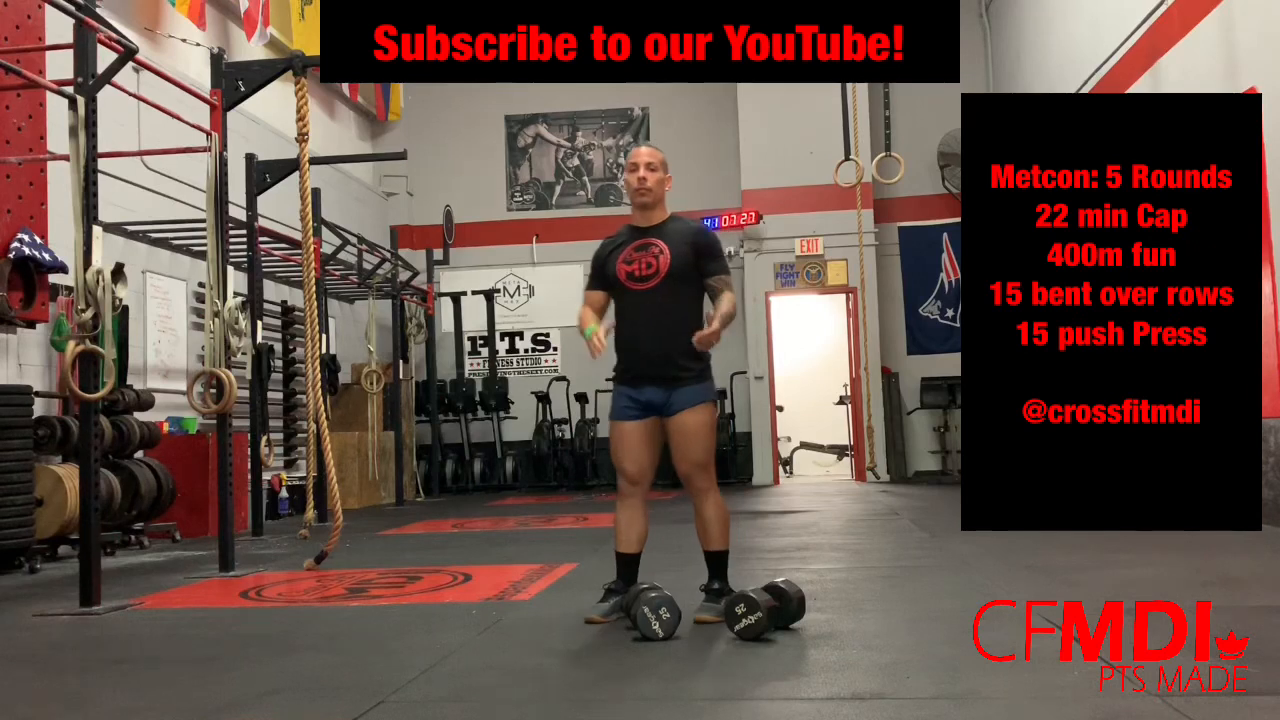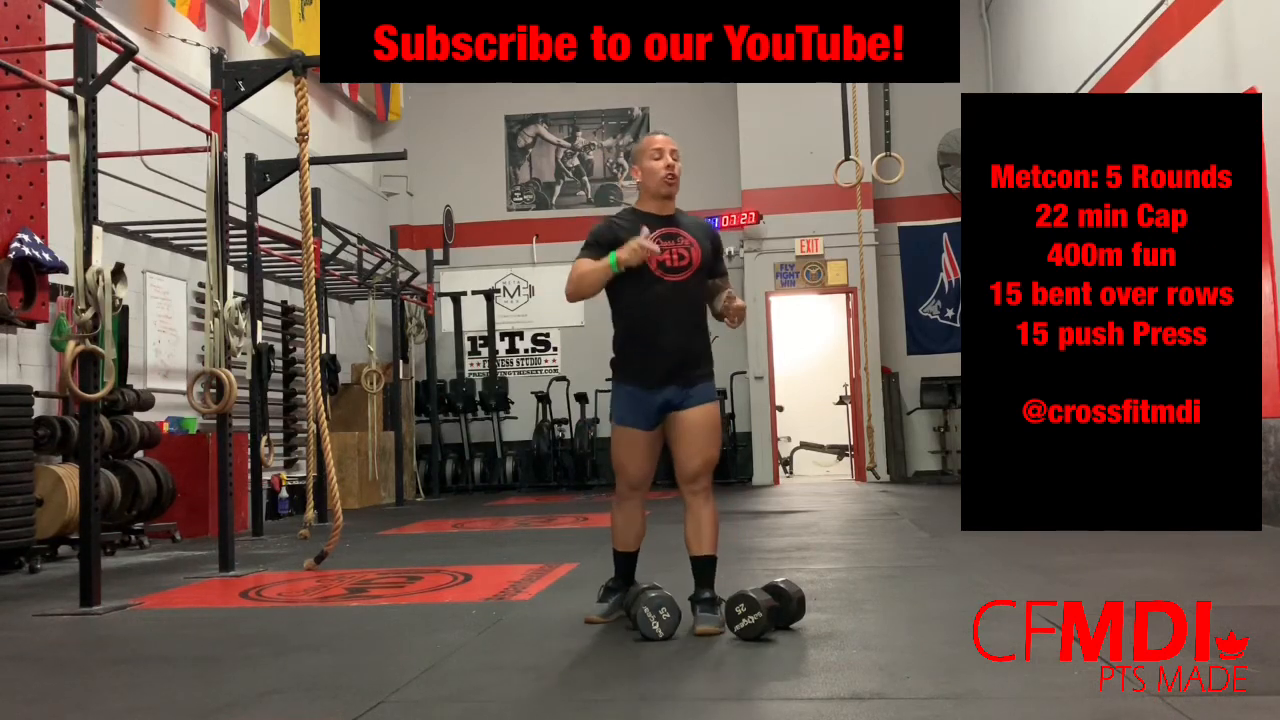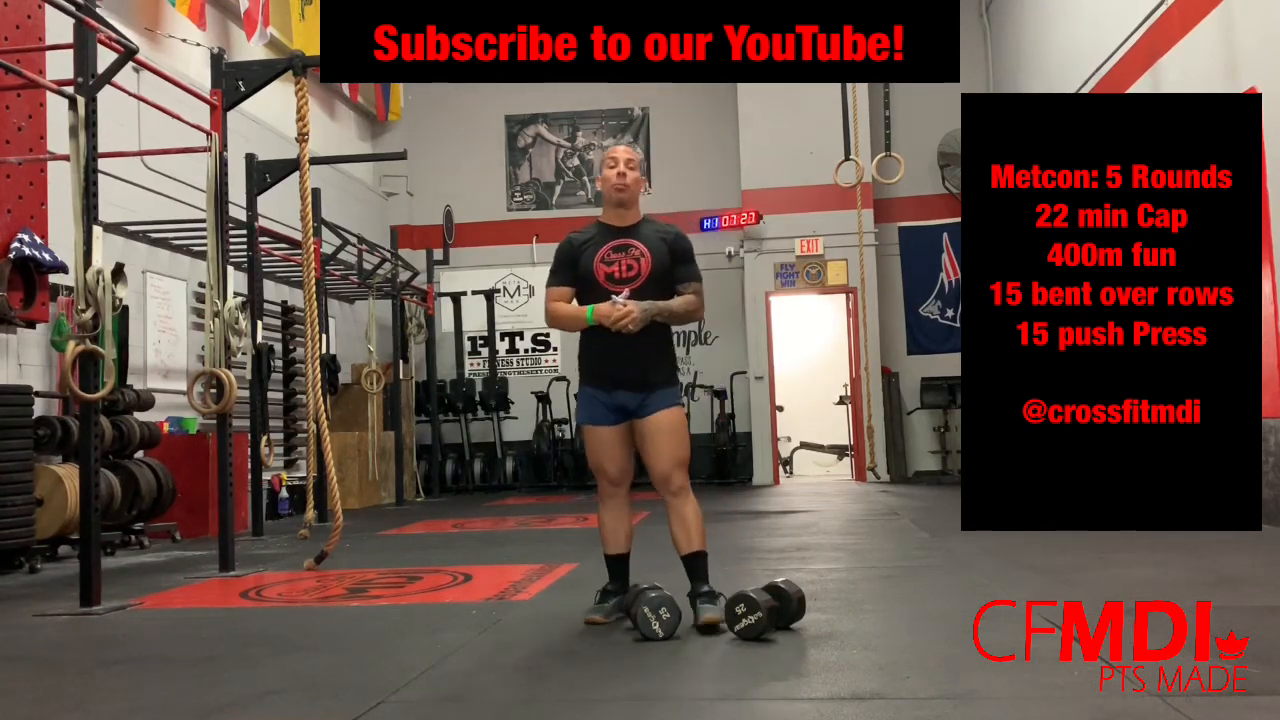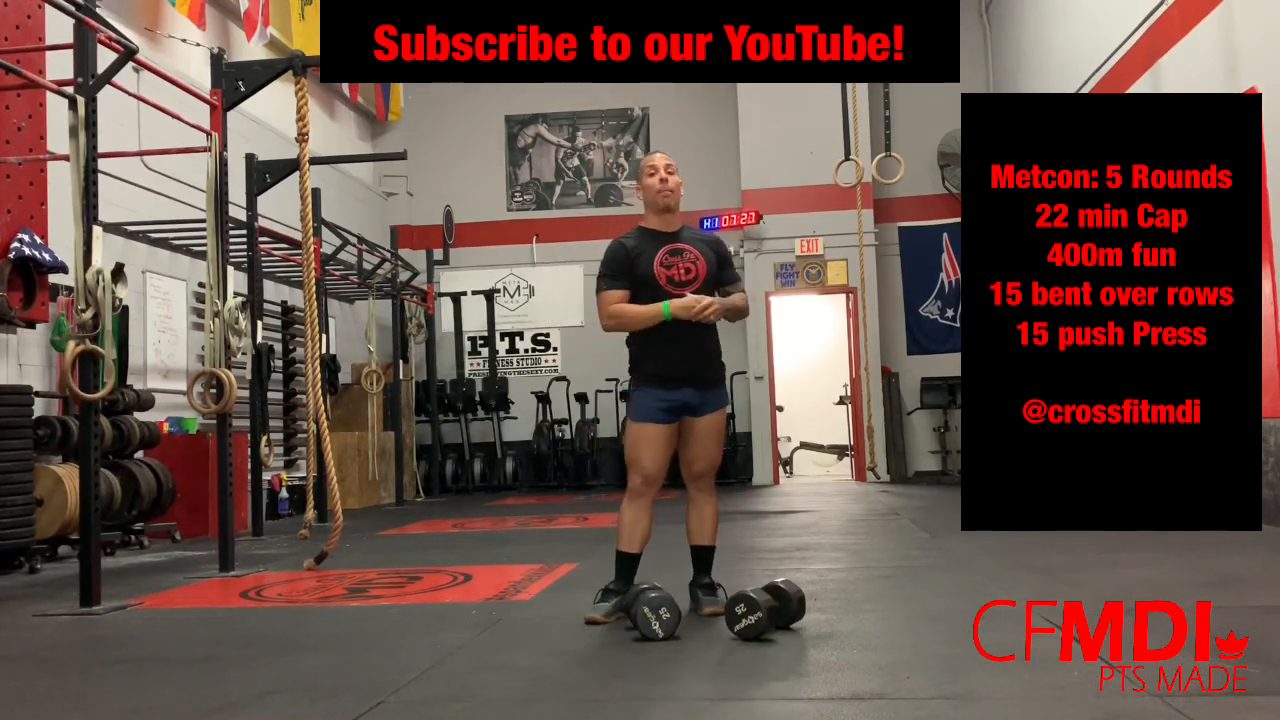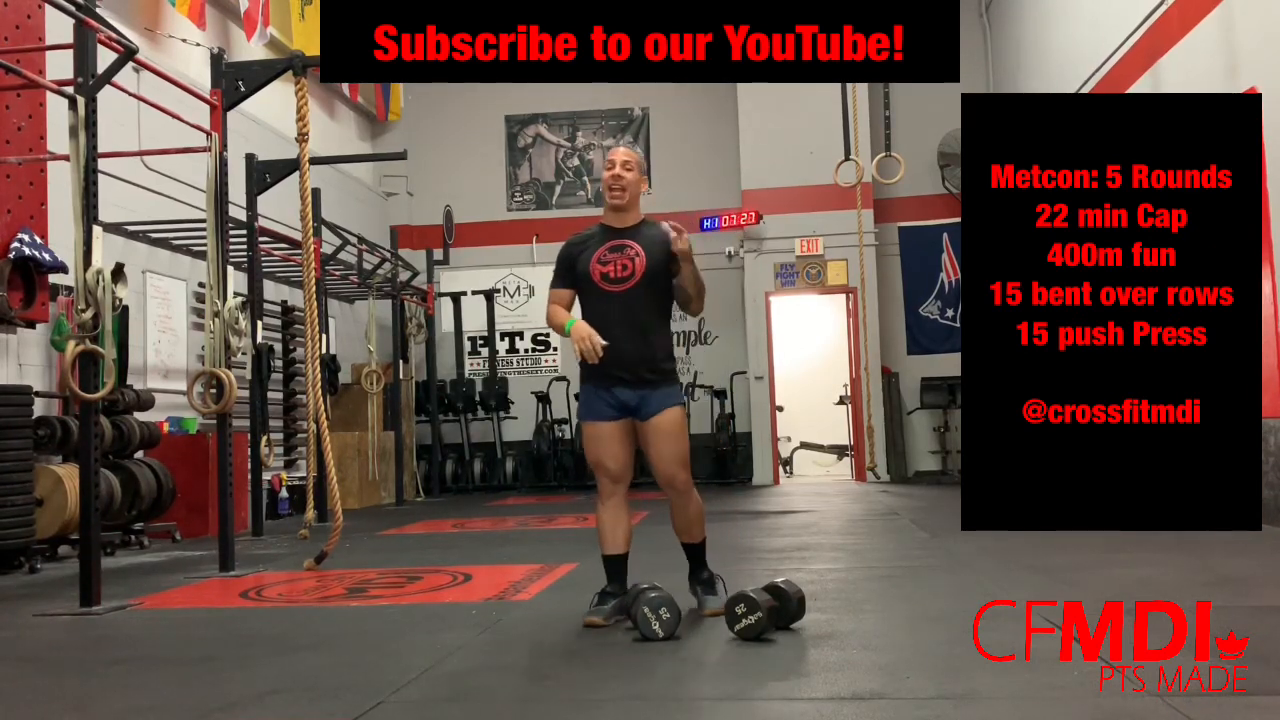
dt=1s
person 1, frame 1
left shoulder: (695, 236)
right shoulder: (610, 249)
left elbow: (725, 294)
right elbow: (592, 307)
left wrist: (717, 324)
right wrist: (593, 332)
left hip: (687, 382)
right hip: (631, 385)
left knee: (700, 481)
right knee: (629, 484)
left ankle: (718, 586)
right ankle: (623, 586)
person 1, frame 2
left shoulder: (703, 231)
right shoulder: (613, 230)
left elbow: (717, 290)
right elbow: (574, 289)
left wrist: (730, 306)
right wrist: (619, 257)
left hip: (695, 380)
right hip: (636, 382)
left knee: (697, 484)
right knee: (630, 487)
left ankle: (705, 595)
right ankle: (622, 584)
person 1, frame 3
left shoulder: (670, 239)
right shoulder: (575, 245)
left elbow: (695, 304)
right elbow: (554, 311)
left wrist: (649, 309)
right wrist: (596, 313)
left hip: (658, 386)
right hip: (600, 389)
left knee: (675, 484)
right knee: (611, 486)
left ankle: (702, 590)
right ankle: (617, 587)
person 1, frame 4
left shoulder: (710, 244)
right shoulder: (625, 249)
left elbow: (742, 302)
right elbow: (610, 316)
left wrist: (721, 304)
right wrist: (672, 307)
left hip: (707, 384)
right hip: (653, 387)
left knee: (702, 482)
right knee: (641, 485)
left ankle: (703, 582)
right ankle: (620, 587)
person 1, frame 5
left shoulder: (666, 239)
right shoulder: (577, 247)
left elbow: (695, 306)
right elbow: (555, 308)
left wrist: (685, 260)
right wrist: (574, 325)
left hip: (657, 382)
right hip: (600, 386)
left knee: (677, 481)
right knee: (610, 485)
left ankle: (701, 573)
right ankle: (615, 590)
